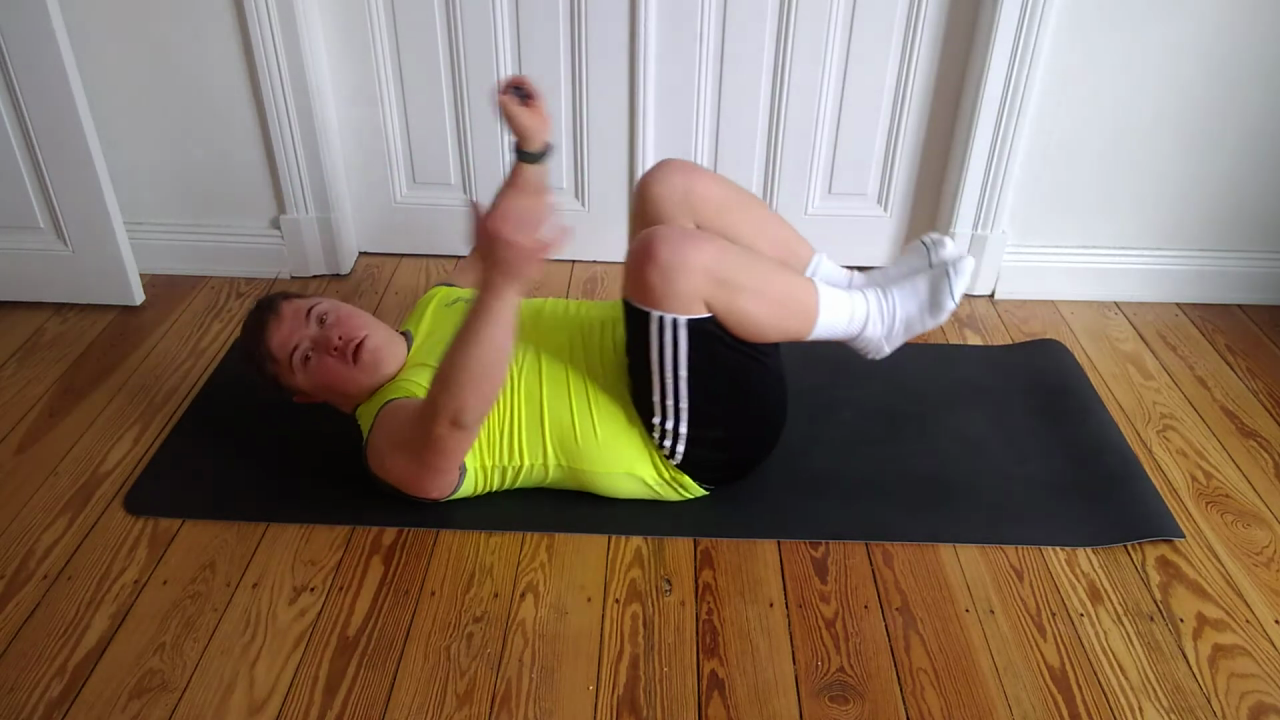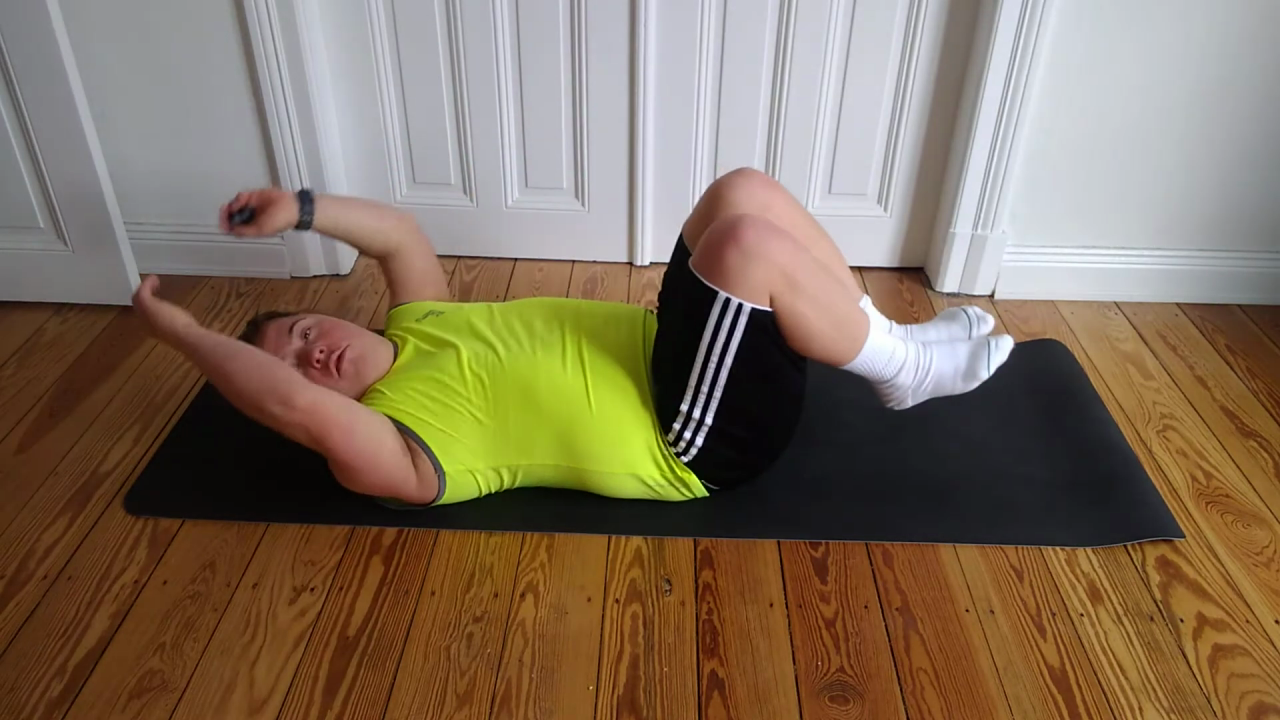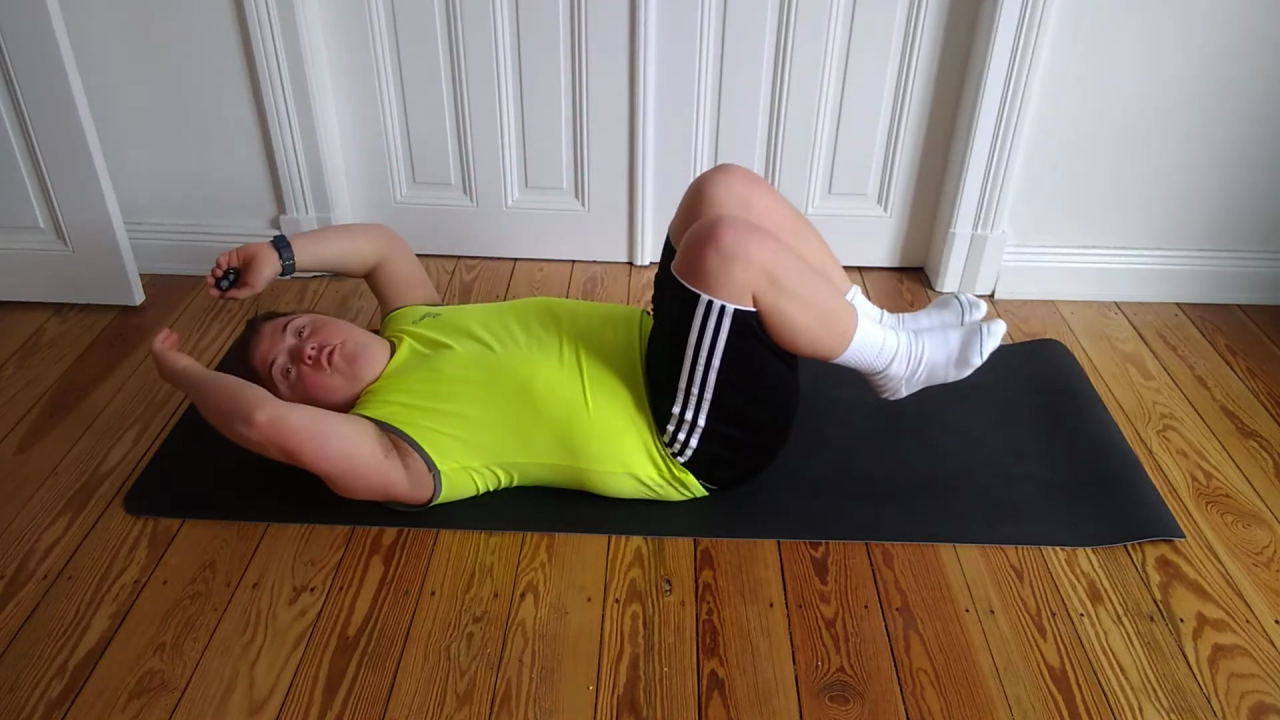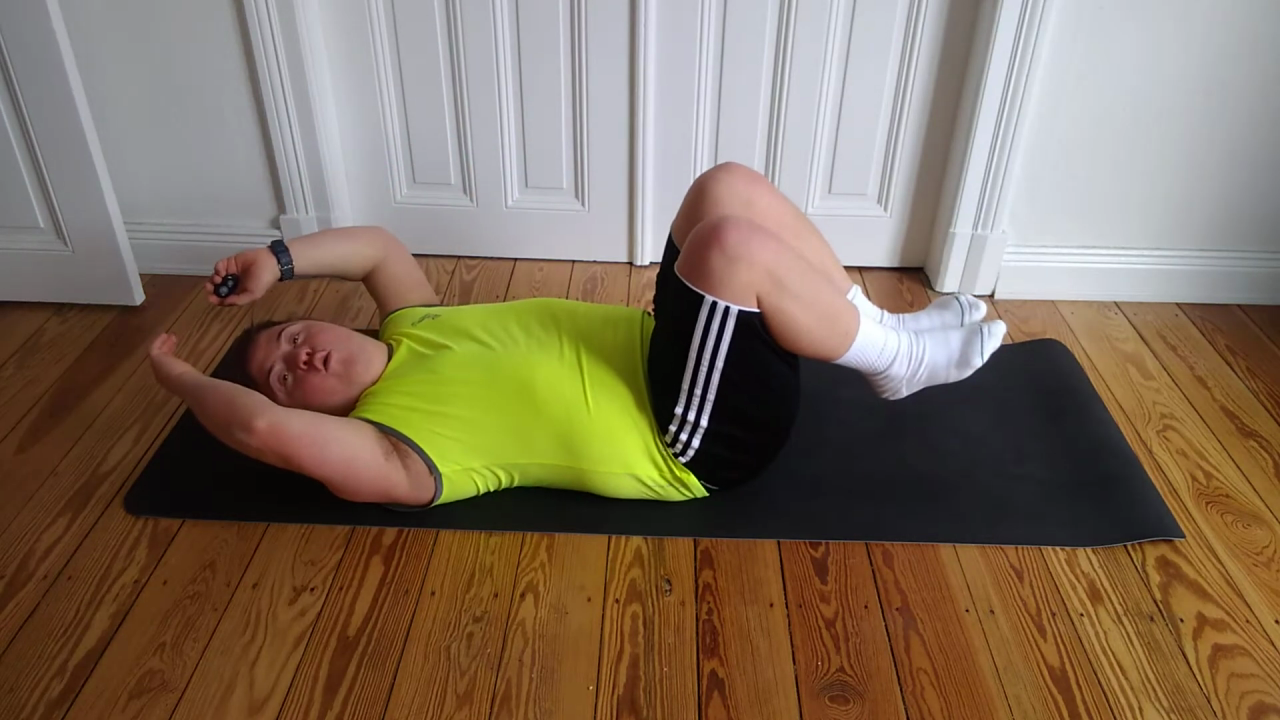
dt=0.5s
person 1, frame 1
left shoulder: (435, 313)
right shoulder: (397, 445)
left elbow: (509, 226)
right elbow: (459, 414)
left wrist: (532, 149)
right wrist: (502, 283)
right hip: (697, 445)
left knee: (672, 185)
right knee: (669, 253)
left ankle: (853, 293)
right ankle: (872, 318)
person 1, frame 2
left shoulder: (414, 327)
right shoulder: (381, 451)
left elbow: (399, 233)
right elbow: (291, 402)
left wrist: (300, 207)
right wrist: (176, 325)
left hip: (664, 353)
right hip: (692, 440)
left knee: (745, 193)
right knee: (750, 243)
left ankle: (883, 344)
right ankle: (903, 368)
person 1, frame 3
left shoulder: (411, 331)
right shoulder: (378, 451)
left elbow: (379, 243)
right elbow: (263, 424)
left wrist: (280, 252)
right wrist: (177, 368)
left hip: (655, 349)
right hip: (691, 440)
left knee: (728, 188)
right knee: (732, 243)
left ankle: (878, 334)
right ankle: (898, 355)
person 1, frame 4
left shoulder: (410, 332)
right shoulder: (379, 450)
left elbow: (378, 245)
right elbow: (262, 429)
left wrist: (278, 260)
right wrist: (175, 376)
left hip: (658, 349)
right hip: (695, 439)
left knee: (730, 189)
right knee: (735, 245)
left ankle: (879, 334)
right ankle: (902, 358)
